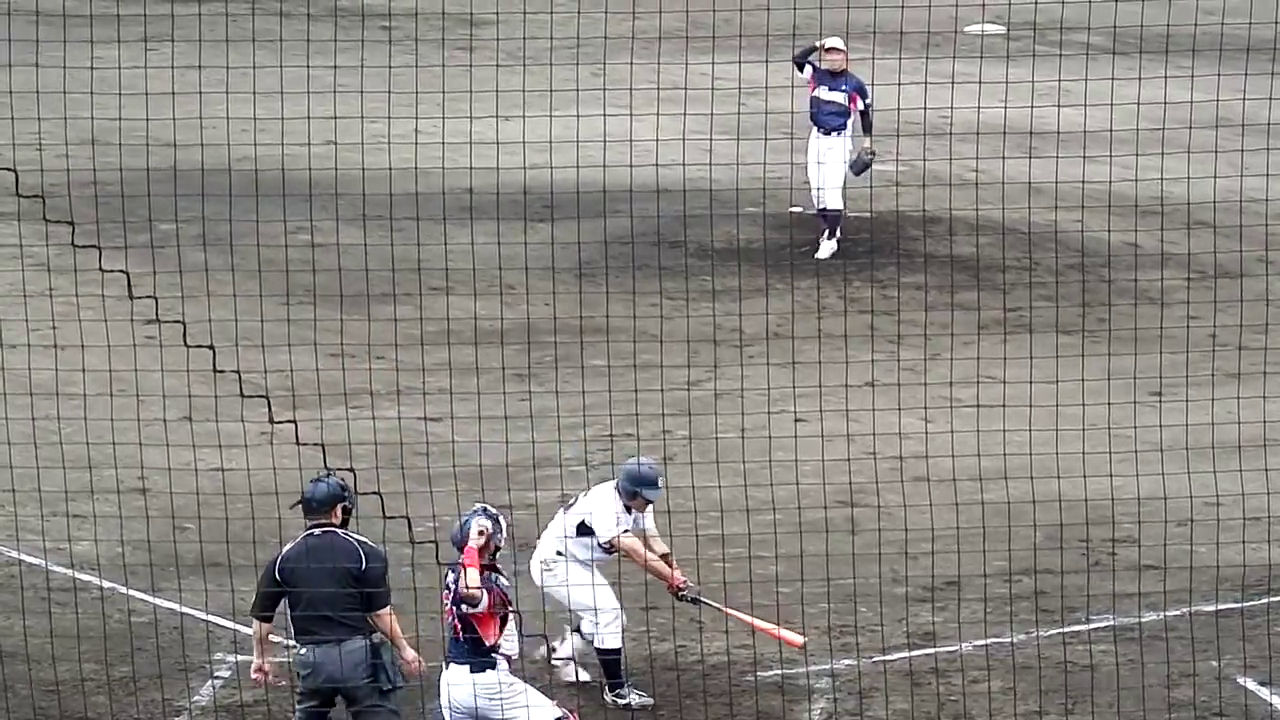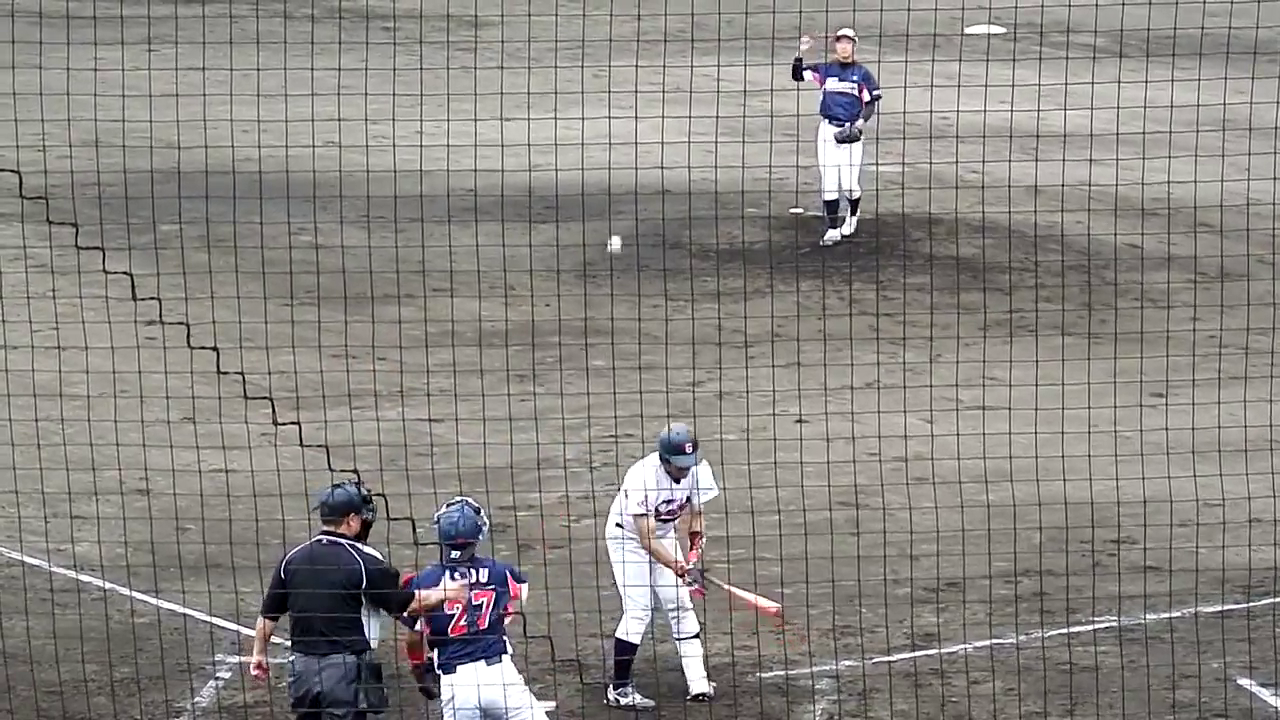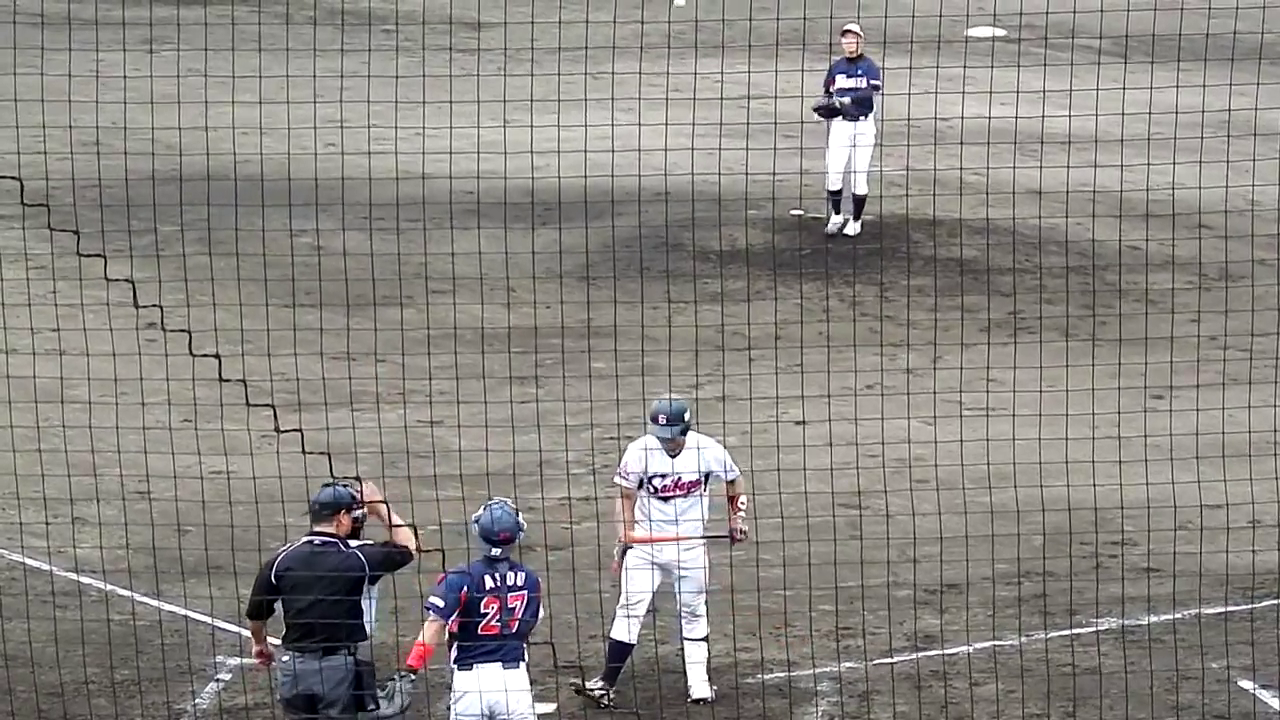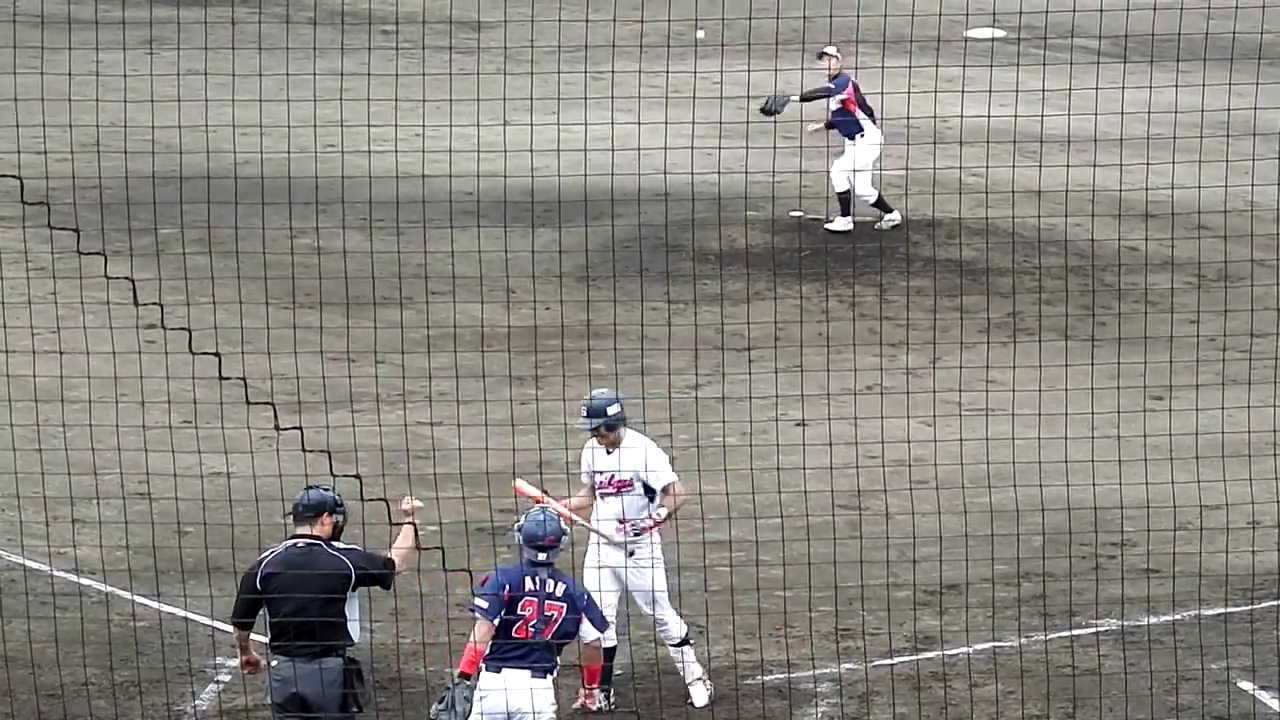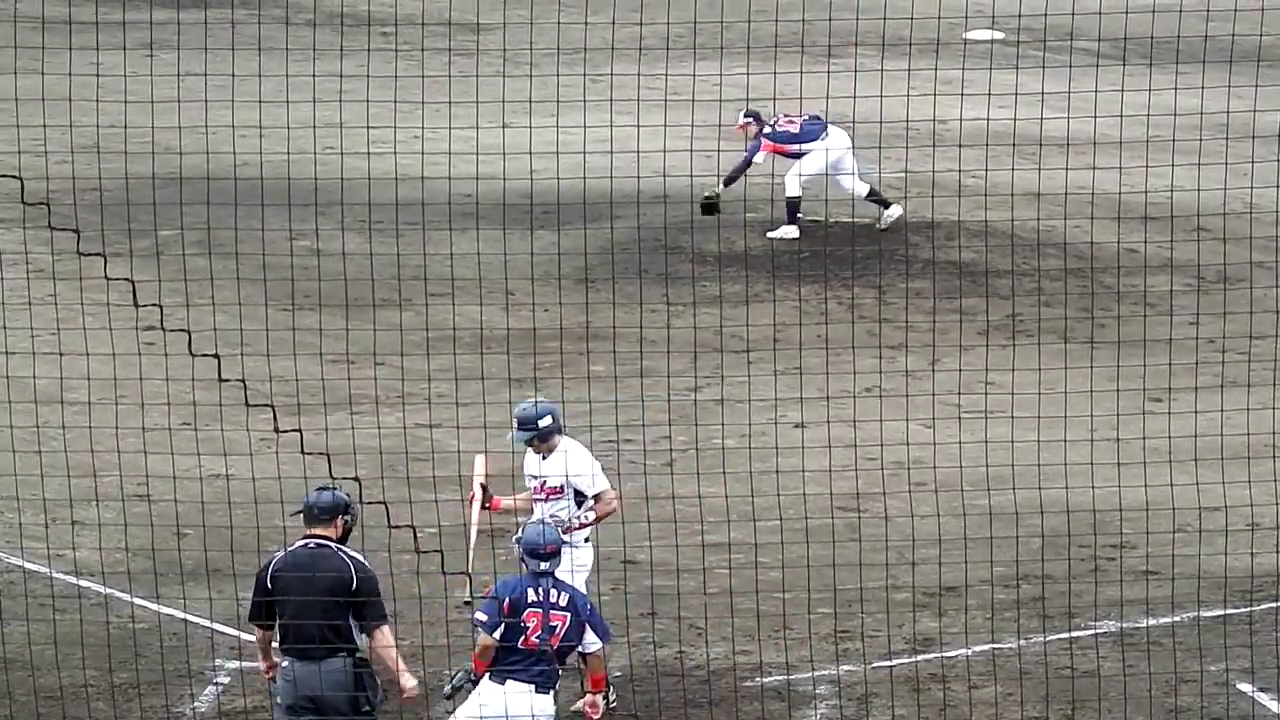
dt=0.4s
person 1, frame 1
left shoulder: (638, 500)
right shoulder: (604, 508)
left elbow: (653, 541)
right elbow: (638, 554)
left wrist: (675, 573)
right wrist: (674, 581)
left hip: (583, 560)
right hip: (556, 562)
left knee: (607, 611)
right knee: (608, 614)
left ankle: (562, 653)
right ankle: (616, 690)
person 1, frame 2
left shoulder: (699, 470)
right shoulder: (643, 476)
left elbow: (695, 516)
right elbow: (645, 536)
left wrist: (694, 555)
right wrist: (678, 567)
left hip: (666, 541)
right hip: (627, 539)
left knee: (681, 606)
right knee: (638, 608)
left ankle: (697, 681)
right ankle: (620, 688)
person 1, frame 3
left shoulder: (707, 450)
right shoulder: (638, 451)
left elbow: (735, 481)
right elbow: (626, 497)
left wrist: (739, 517)
right wrist: (623, 541)
left hip: (689, 545)
right hip: (645, 544)
left knee: (694, 611)
right knee: (629, 609)
left ankle: (699, 681)
right ankle: (606, 684)
person 1, frame 4
left shoulder: (644, 451)
right shoulder: (591, 450)
left elbow: (675, 497)
left wrist: (644, 524)
right wrist: (560, 506)
left hip: (640, 548)
right hip: (600, 548)
left knee: (659, 613)
right knee: (601, 617)
left ankle: (694, 674)
right ankle: (605, 691)
person 1, frame 5
left shoulder: (576, 458)
right shoulder: (531, 455)
left elbow: (609, 503)
left wrist: (572, 524)
right wrist: (493, 501)
left hip: (569, 555)
right ankle: (603, 689)
person 2, frame 1
left shoulder: (286, 557)
right shoulder: (361, 550)
left elbow: (262, 615)
right elbow: (380, 611)
left wrist: (261, 657)
right wrist: (404, 648)
left hip: (312, 658)
right hip: (356, 653)
person 2, frame 2
left shoulder: (293, 558)
right shoulder: (363, 562)
left elbow: (268, 614)
right elbow: (407, 604)
left wrist: (259, 653)
right wrist: (443, 592)
left hip: (301, 666)
right hip: (344, 669)
person 2, frame 3
left shoulder: (282, 559)
right shoulder: (357, 557)
left elbow: (256, 614)
right elbow: (408, 547)
left wrist: (260, 643)
right wrist: (380, 506)
left hip: (294, 667)
right hip: (337, 668)
person 2, frame 4
left shoulder: (266, 564)
right shoulder: (344, 561)
left elbow: (241, 623)
right elbow: (393, 564)
left wrist: (245, 653)
right wrist: (409, 521)
left hip: (283, 672)
right hip: (329, 672)
person 2, frame 5
left shoulder: (276, 565)
right shoulder: (352, 565)
left elbow: (262, 625)
right elbow: (376, 630)
left wrist: (267, 659)
right wrist: (402, 673)
left hip: (296, 675)
right hip: (342, 673)
person 3, frame 1
left shoulder: (456, 572)
right shoulder: (486, 582)
right elbow: (470, 593)
right wrist: (472, 546)
left hip: (452, 680)
right hip: (489, 682)
person 3, frame 2
left shoulder: (424, 582)
right shoulder: (498, 572)
left elbow: (414, 638)
right elbow: (523, 591)
left wrist: (420, 668)
left hip: (456, 682)
right hip: (500, 674)
person 3, frame 3
left shoulder: (461, 579)
right shoulder: (529, 579)
left elbow: (434, 628)
left wrist: (409, 672)
left hip: (469, 679)
right hip: (514, 678)
person 3, frame 4
left shoulder: (503, 578)
right shoulder: (574, 591)
left elbow: (483, 631)
right elbow: (592, 644)
left wrist: (463, 677)
right wrist: (591, 685)
left hip: (495, 682)
right hip: (539, 688)
person 3, frame 5
left shoulder: (506, 590)
right shoulder: (578, 601)
left elbow: (486, 643)
right elbow: (596, 653)
left wrist: (474, 674)
right wrist: (596, 692)
left hip: (498, 691)
right hip: (541, 701)
person 4, frame 1
left shoulder: (854, 83)
right shoulder: (817, 75)
left elbow: (865, 112)
right elbow: (797, 59)
left wrist: (867, 142)
right wrist: (819, 45)
left hip: (840, 141)
right hip: (817, 138)
left knee: (833, 190)
right knee: (817, 192)
left ankle: (832, 240)
right ankle: (830, 229)
person 4, frame 2
left shoulder: (863, 73)
right shoulder: (826, 69)
left elbow: (871, 104)
right elbow: (798, 75)
left wrist: (861, 122)
right wrist: (800, 54)
left hip: (851, 132)
right hip: (828, 130)
left knee: (850, 183)
right knee: (828, 182)
left ankle: (852, 216)
right ankle: (833, 229)
person 4, frame 3
left shoulder: (870, 67)
right shoulder: (836, 66)
left elbow: (871, 91)
right elbow: (829, 92)
left wrist: (848, 99)
left hip: (864, 127)
right hip: (839, 125)
left knee: (859, 177)
right knee: (833, 174)
left ankle: (855, 220)
right ankle: (836, 215)
person 4, frame 4
left shoulder: (844, 80)
right shoulder: (837, 84)
left elbow: (825, 92)
left wrist: (796, 98)
right wrist: (823, 125)
left hip: (867, 141)
right hip: (853, 141)
left knee: (838, 169)
right knee: (860, 189)
left ankle: (845, 218)
right ankle: (891, 215)
person 4, frame 5
left shoulder: (765, 138)
right shoulder: (779, 121)
left elbow: (740, 168)
right elbow: (816, 119)
left wrist: (721, 187)
left hip: (827, 144)
right hip: (838, 135)
left knee: (792, 179)
right knee: (853, 184)
left ankle: (791, 227)
right ankle: (889, 208)
